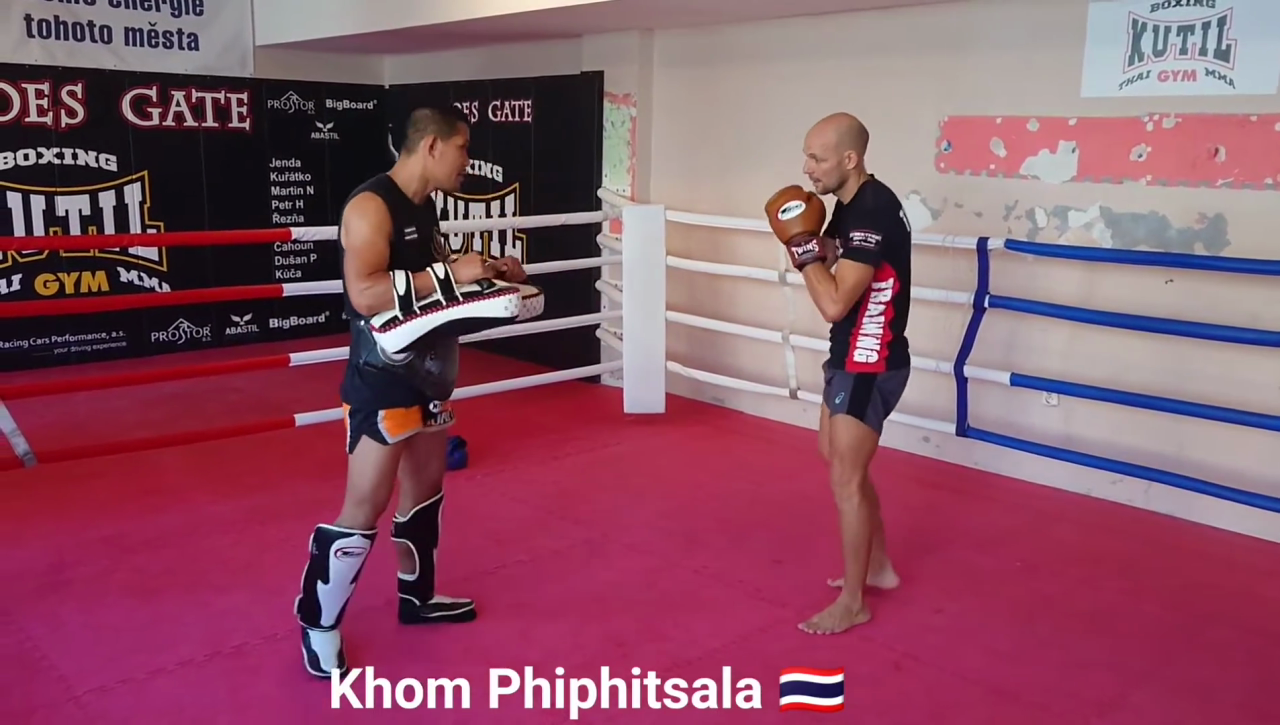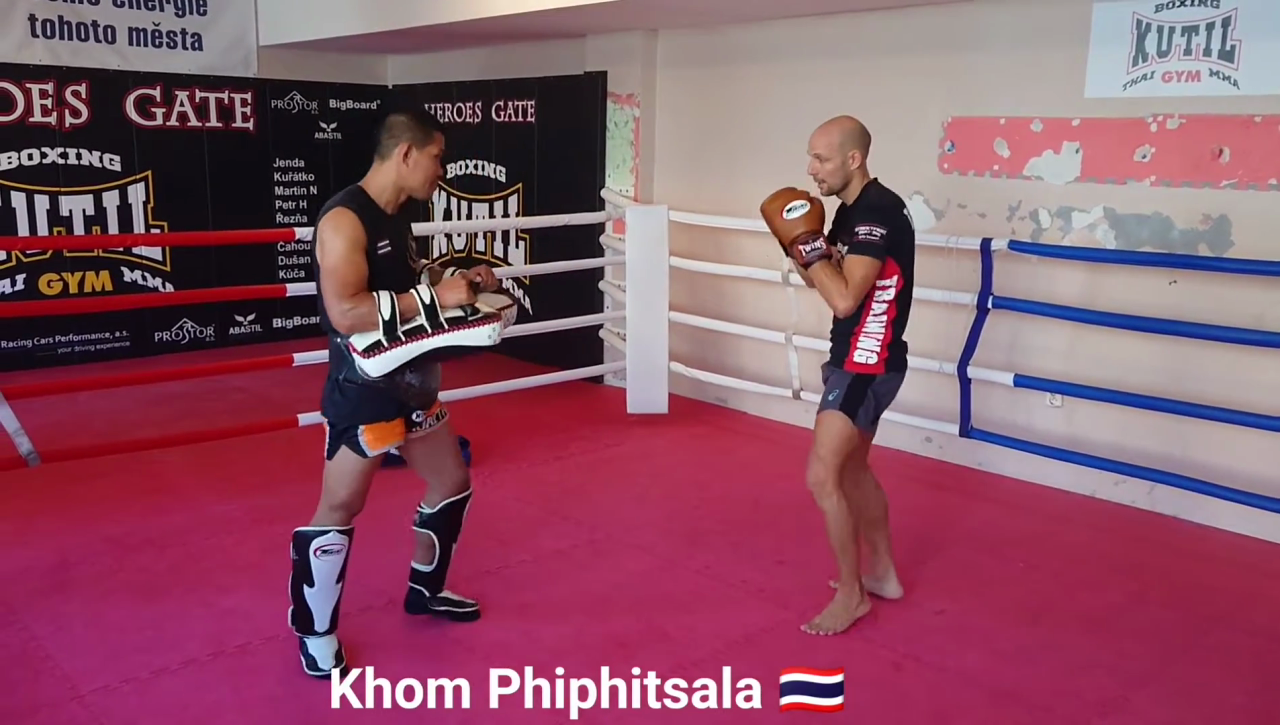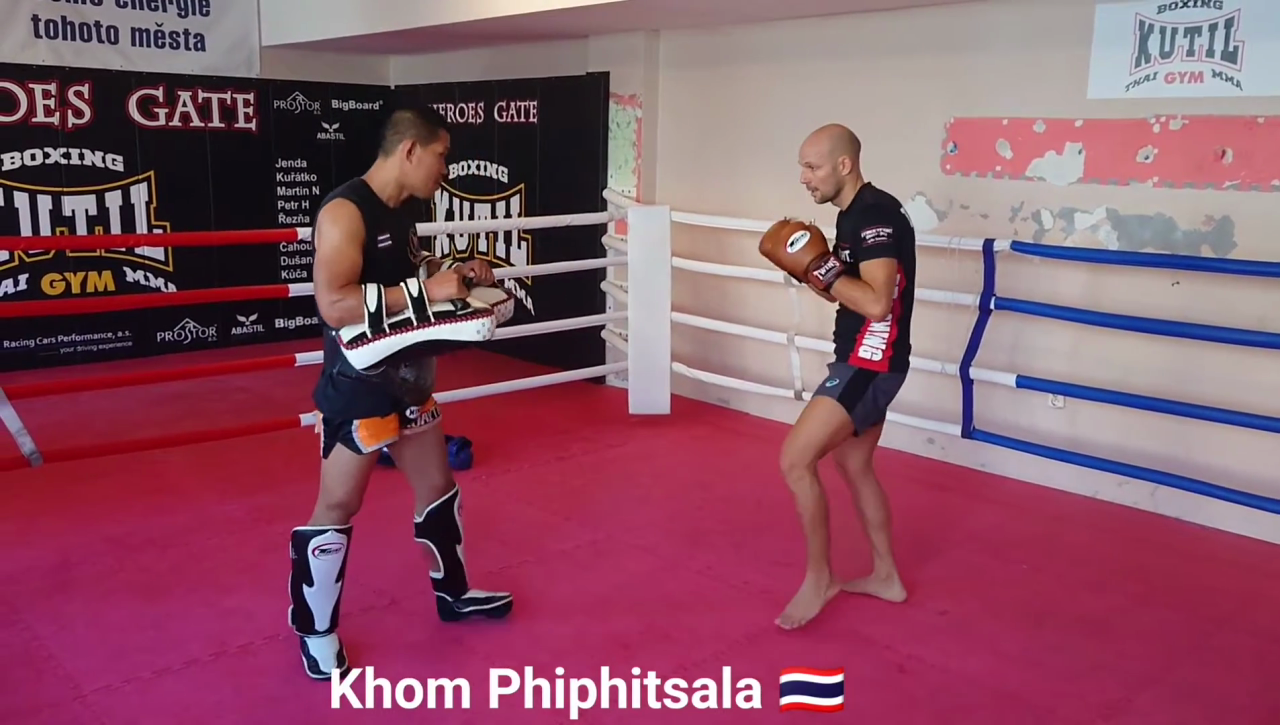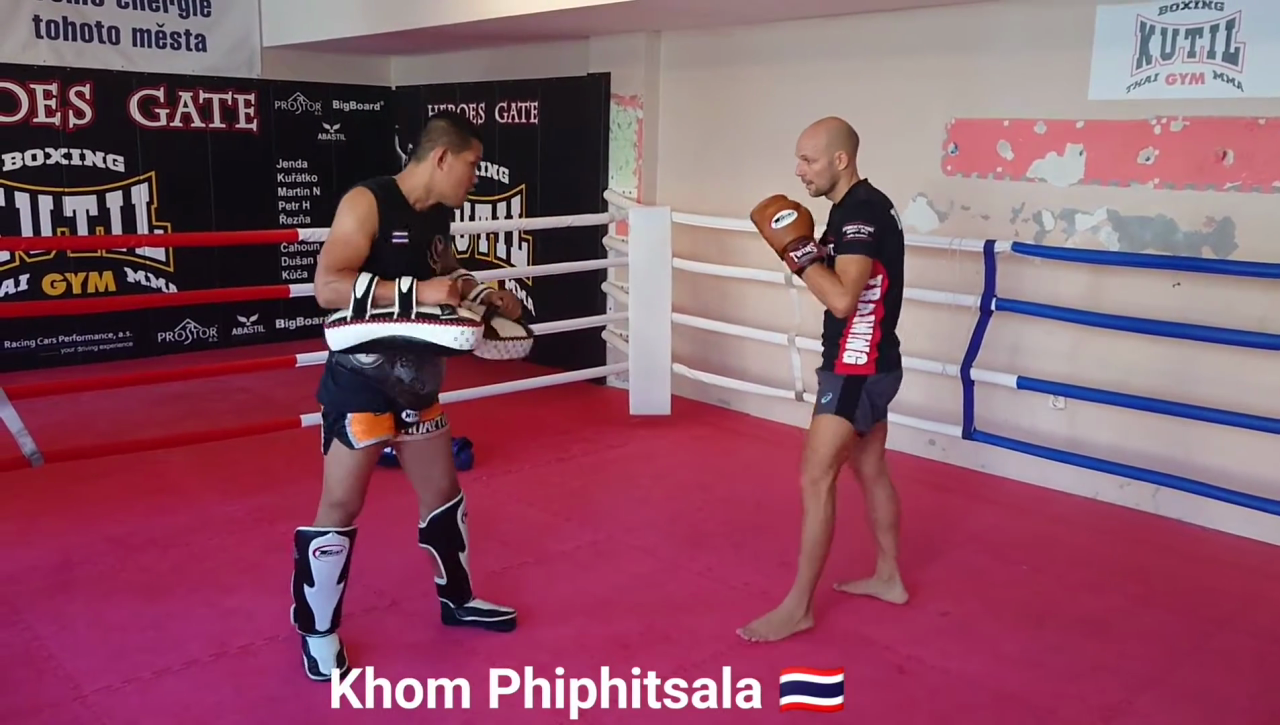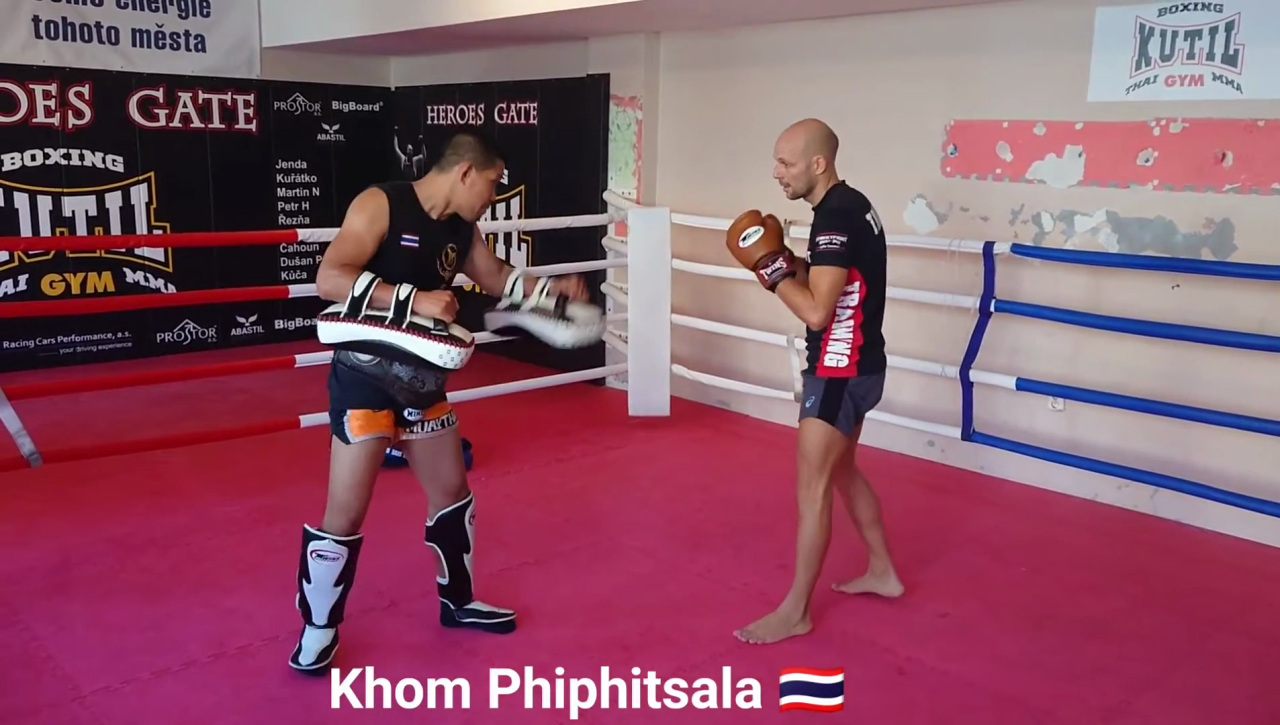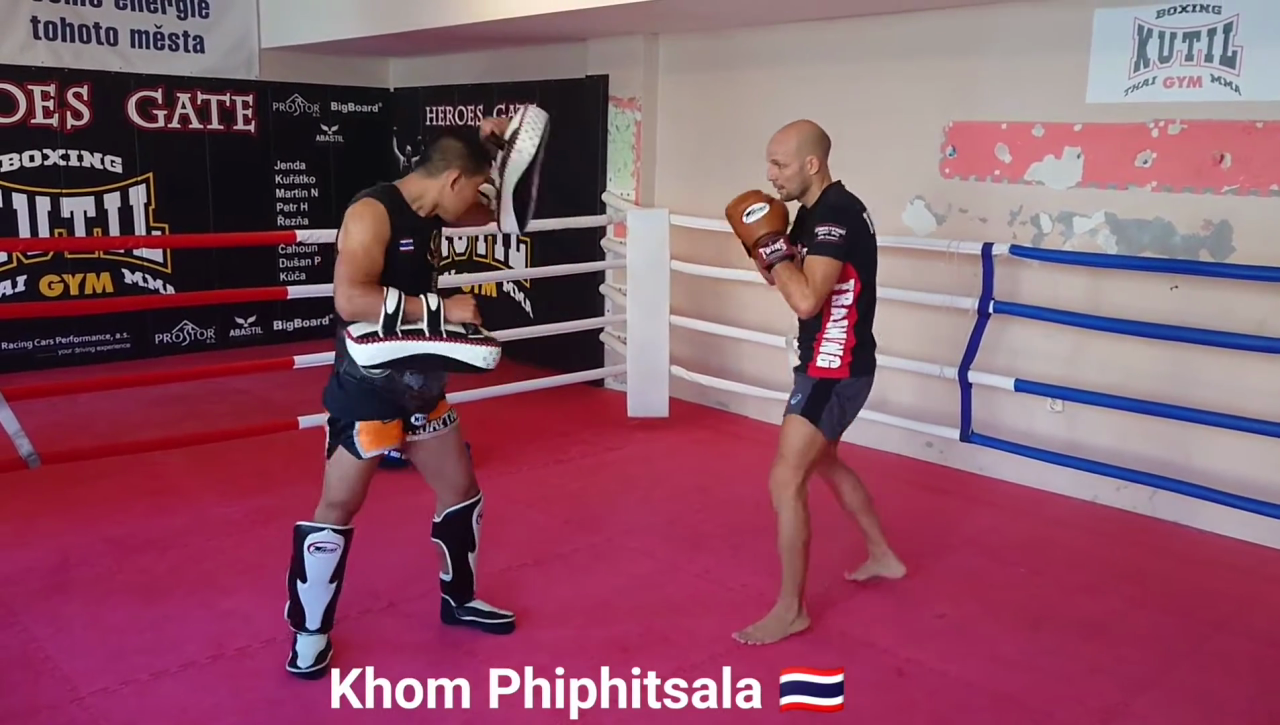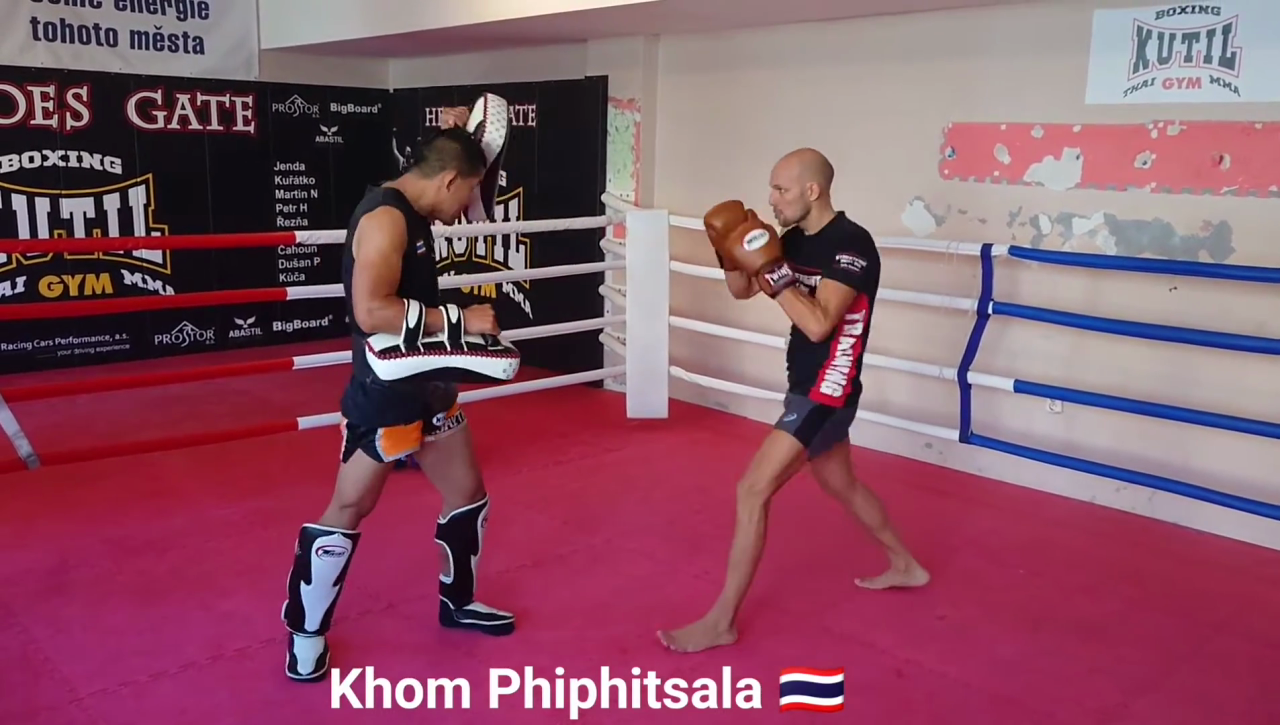
dt=0.2s
person 1, frame 1
left shoulder: (426, 206)
right shoulder: (370, 205)
right elbow: (365, 292)
left wrist: (483, 271)
right wrist: (448, 274)
left hip: (427, 376)
right hip: (381, 383)
left knee: (425, 493)
right knee: (364, 510)
left ankle: (417, 597)
right ankle: (319, 625)
person 1, frame 2
left shoulder: (396, 214)
right shoulder: (344, 220)
right elbow: (346, 313)
left wrist: (454, 278)
right wrist: (434, 297)
left hip: (414, 385)
right hip: (363, 392)
left knee: (452, 484)
right knee: (339, 512)
left ankle: (426, 590)
right ankle: (314, 631)
person 1, frame 3
left shoulder: (400, 208)
right shoulder: (344, 212)
right elbow: (335, 304)
left wrist: (454, 272)
right wrist: (426, 290)
left hip: (409, 382)
right hip: (358, 387)
left knee: (438, 489)
right knee: (336, 511)
left ankle: (454, 593)
right ankle: (316, 631)
person 1, frame 4
left shoulder: (438, 216)
right shoulder: (367, 203)
right elbow: (331, 287)
left wrist: (488, 297)
right wrist: (415, 291)
left hip: (417, 384)
right hip: (358, 385)
left knee: (444, 496)
right knee: (339, 511)
left ankle: (457, 600)
right ankle: (321, 631)
person 1, frame 5
left shoulder: (460, 226)
right shoulder: (379, 204)
left elbow: (495, 277)
right elbow: (331, 278)
left wrist: (546, 288)
right wrist: (412, 300)
left hip: (423, 385)
right hip: (365, 384)
left knee: (452, 495)
right knee: (345, 515)
left ankle: (458, 601)
right ankle: (319, 627)
person 1, frame 6
left shoulder: (422, 211)
right shoulder: (372, 212)
left elbow: (487, 213)
right elbow: (352, 299)
left wrist: (490, 147)
right wrist: (439, 309)
left hip: (420, 388)
right hip: (368, 390)
left knee: (463, 493)
right knee: (337, 512)
left ankle: (459, 600)
right ankle: (309, 629)
person 1, frame 7
left shoulder: (414, 208)
right shoulder: (384, 219)
left elbow: (454, 176)
right elbow: (373, 312)
left wrist: (455, 138)
right wrist: (460, 320)
left hip: (431, 389)
right hip: (385, 395)
left knee: (469, 495)
right knee: (346, 515)
left ankle: (457, 602)
right ankle: (307, 632)
person 2, frame 1
left shoulder: (873, 214)
right shoulder: (851, 204)
left elbow: (834, 305)
right elbow: (829, 267)
left wrist: (803, 245)
right wrist: (808, 244)
left hip: (870, 365)
right hip: (855, 359)
left knee: (844, 481)
right knee: (836, 456)
left ankle: (853, 603)
right ankle: (879, 566)
person 2, frame 2
left shoulder: (878, 213)
right shoulder: (850, 209)
left elbow: (841, 297)
right elbow: (823, 279)
left wrist: (807, 242)
right wrist: (803, 243)
left hip: (866, 366)
right hip: (854, 361)
left knee: (820, 477)
right knee: (850, 467)
left ankle: (852, 593)
right ankle: (882, 573)
person 2, frame 3
left shoulder: (877, 215)
right shoulder: (852, 215)
left elbow: (876, 303)
left wrist: (820, 266)
right wrist: (812, 269)
left hip: (869, 364)
right hip: (865, 360)
left knee: (794, 460)
right knee: (854, 467)
left ankle: (818, 576)
right ankle: (886, 576)
person 2, frame 4
left shoulder: (862, 212)
right shoulder: (859, 206)
left elbow: (841, 299)
right elbow: (839, 280)
left wrist: (795, 250)
right wrist: (806, 249)
left hip: (858, 367)
right hip: (871, 363)
left knee: (816, 482)
right knee: (870, 470)
left ankle: (797, 608)
right ankle: (888, 577)
person 2, frame 5
left shoulder: (837, 219)
right shoulder: (847, 205)
left elbow: (816, 312)
left wrist: (767, 266)
right wrist: (782, 257)
left hip: (841, 371)
right hip: (856, 365)
left knee: (812, 489)
right knee: (842, 471)
left ankle: (796, 611)
right ankle: (882, 570)
person 2, frame 6
left shoulder: (839, 216)
right shoulder: (810, 211)
left elbow: (807, 300)
right elbow: (785, 274)
left wrist: (769, 245)
right wrist: (756, 239)
left hip: (832, 370)
right hip: (827, 366)
left knee: (784, 483)
right knee: (825, 463)
left ankle: (790, 610)
right ankle: (883, 555)
person 2, frame 7
left shoulder: (853, 247)
right shoulder: (798, 237)
left elbow: (818, 325)
right elbow: (741, 289)
left wrist: (773, 269)
right wrist: (731, 254)
left hip: (825, 394)
right hip: (822, 389)
left knee: (751, 494)
right knee: (842, 484)
left ankle: (721, 622)
right ankle: (904, 566)
